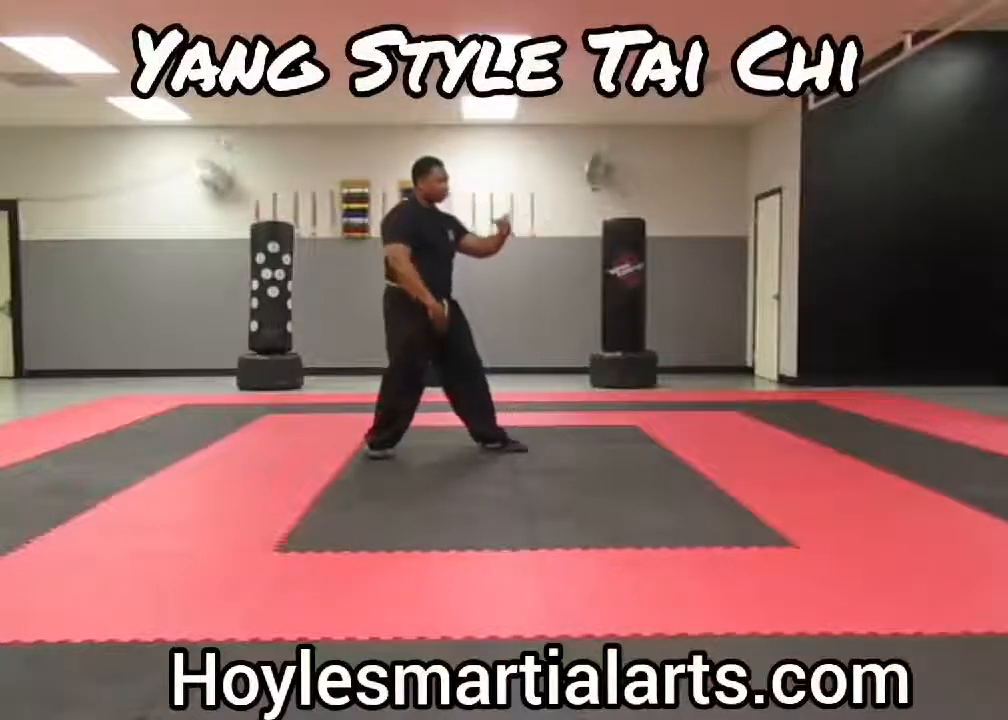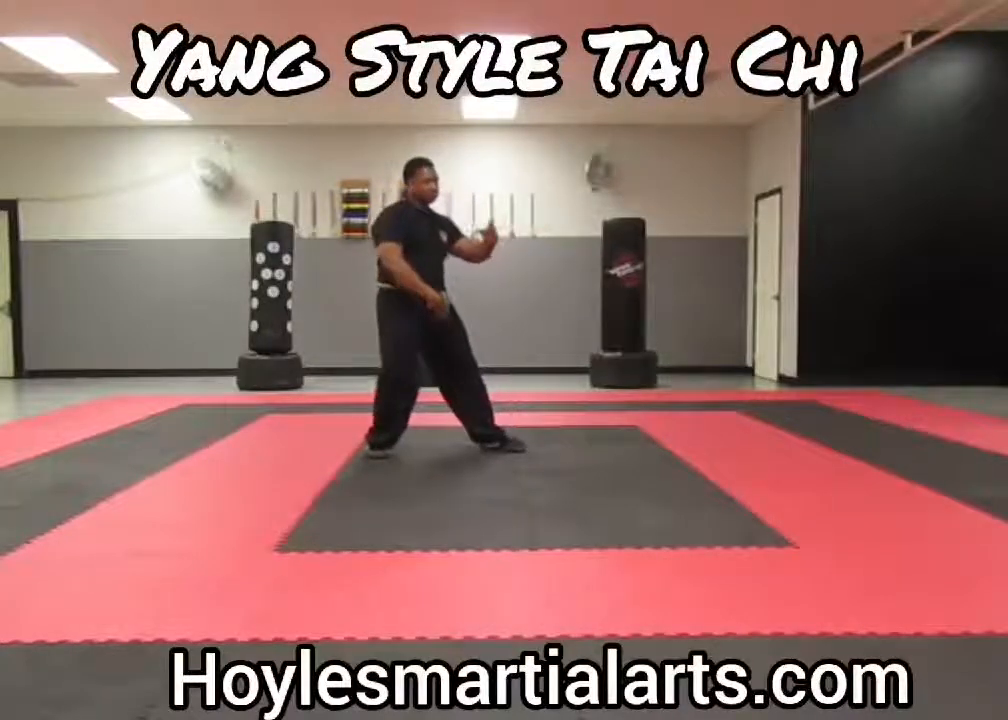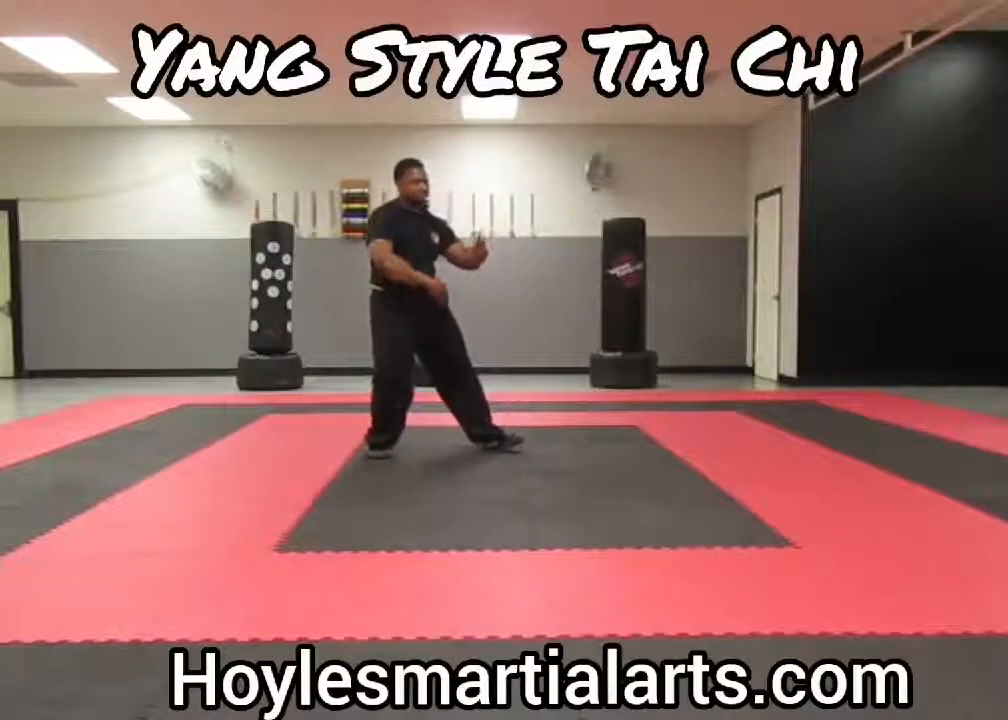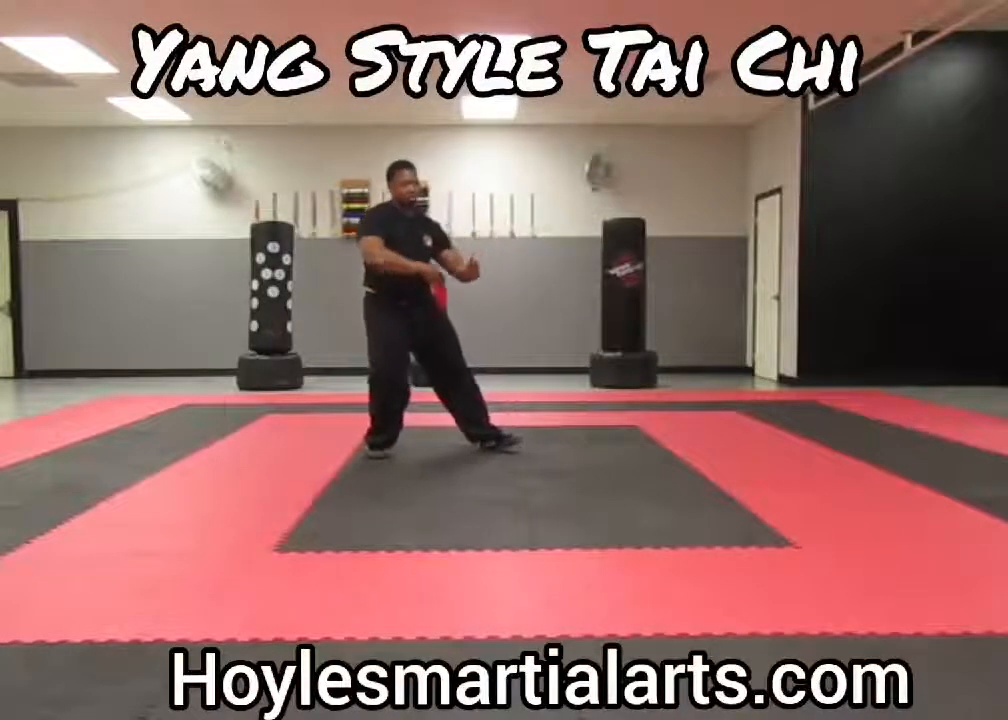
dt=0.3s
person 1, frame 1
left shoulder: (446, 221)
right shoulder: (402, 217)
left elbow: (480, 248)
right elbow: (399, 264)
left wrist: (501, 236)
right wrist: (429, 303)
left hip: (443, 305)
right hip: (407, 307)
left knee: (467, 369)
right knee: (406, 374)
left ankle: (490, 436)
right ankle: (380, 440)
person 1, frame 2
left shoulder: (440, 223)
right shoulder: (393, 218)
left elbow: (472, 253)
right elbow: (392, 262)
left wrist: (488, 244)
right wrist: (428, 293)
left hip: (437, 305)
right hip: (400, 306)
left knee: (462, 370)
right knee: (399, 375)
left ankle: (488, 435)
right ankle: (380, 440)
person 1, frame 3
left shoulder: (434, 224)
right shoulder: (385, 217)
left elbow: (462, 257)
right elbow: (383, 259)
left wrist: (477, 255)
right wrist: (426, 281)
left hip: (429, 305)
right hip: (392, 307)
left knee: (457, 369)
right knee: (393, 375)
left ankle: (486, 435)
right ankle: (380, 439)
person 1, frame 4
left shoulder: (428, 226)
right shoulder: (377, 218)
left elbow: (453, 262)
right elbow: (373, 255)
left wrist: (467, 271)
right wrist: (420, 268)
left hip: (423, 306)
right hip: (386, 308)
left knee: (453, 369)
right knee: (388, 376)
left ankle: (485, 434)
right ankle: (379, 439)
